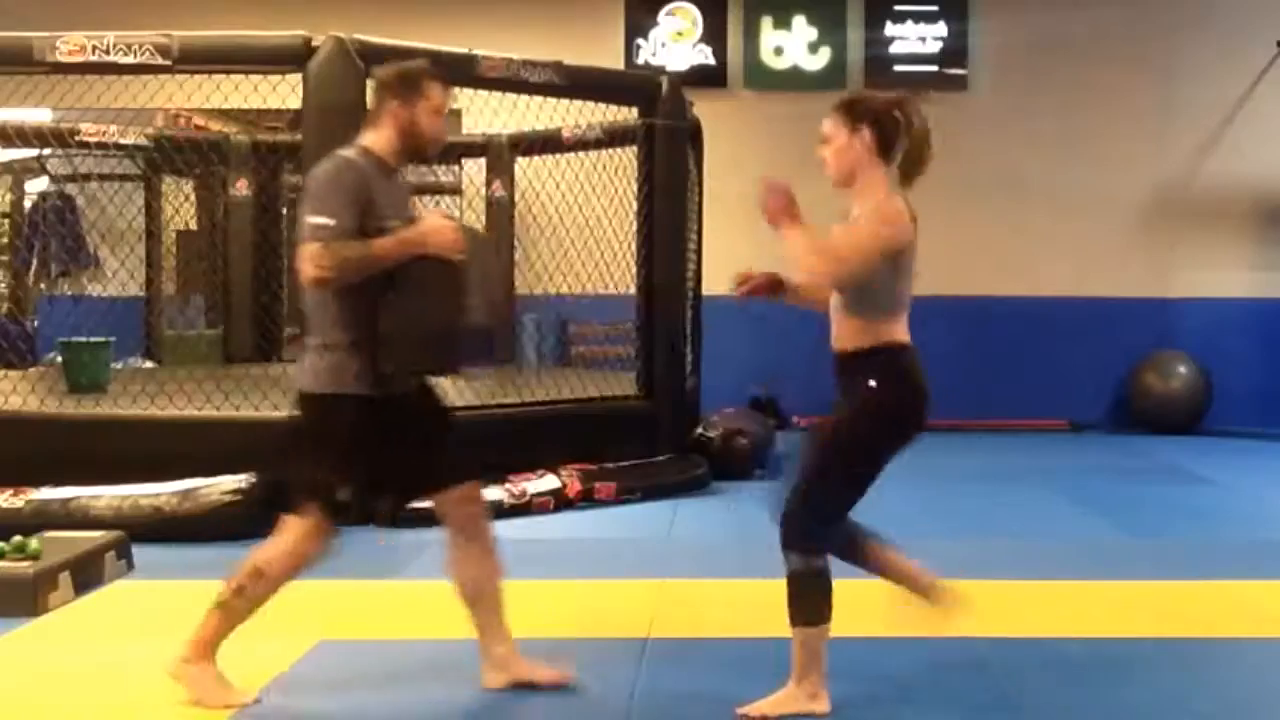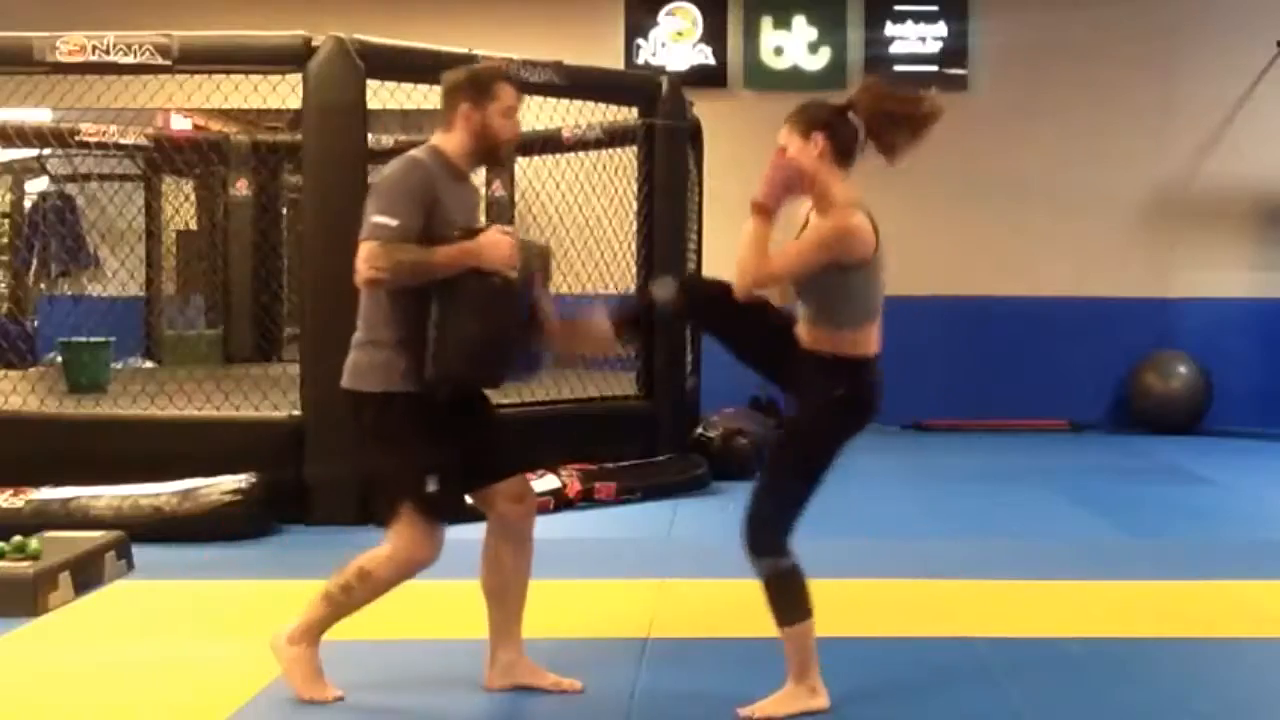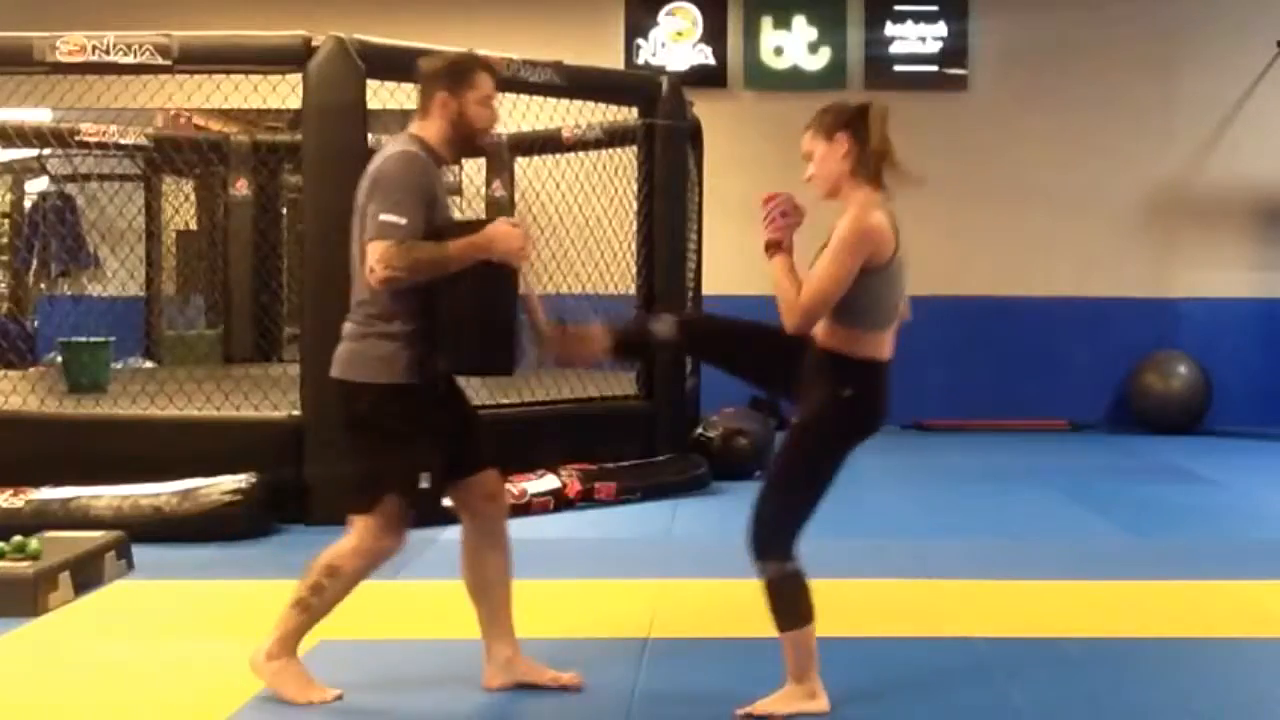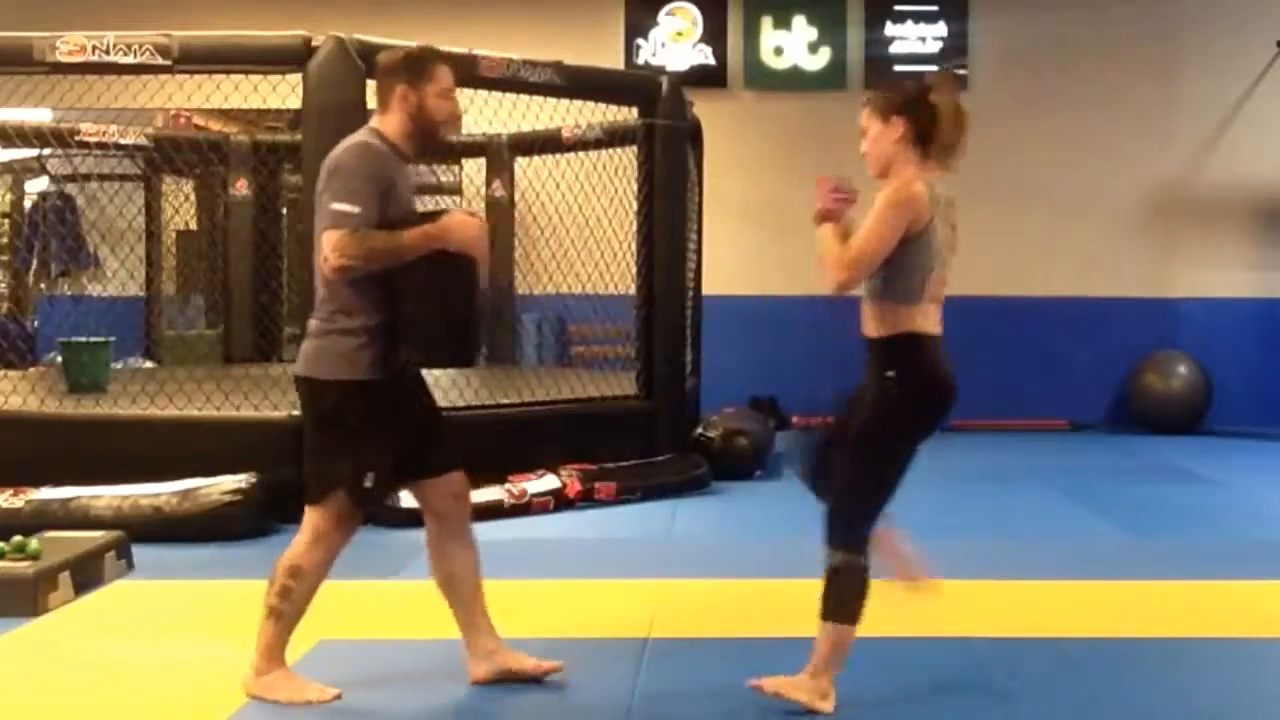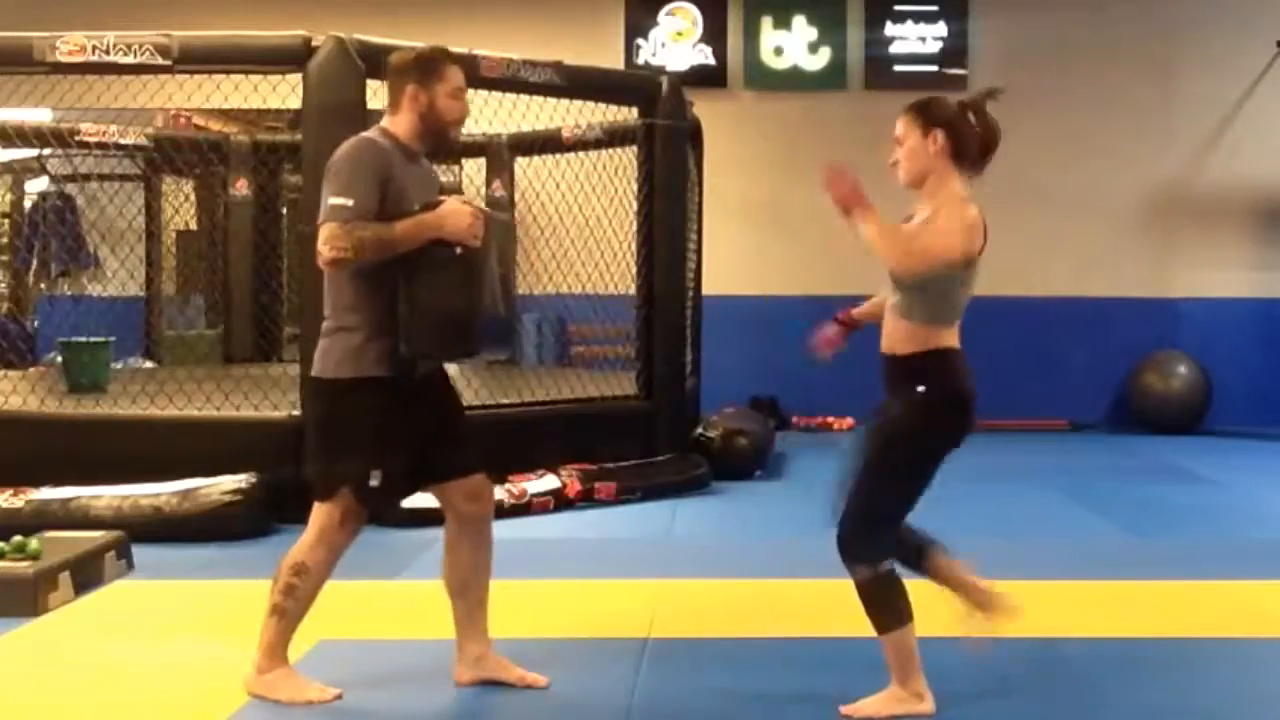
dt=0.2s
person 1, frame 1
left shoulder: (392, 182)
right shoulder: (341, 174)
right elbow: (316, 268)
left wrist: (434, 255)
right wrist: (412, 240)
left hip: (395, 380)
right hip: (343, 386)
left knee: (466, 509)
right knee: (305, 537)
left ankle: (500, 657)
right ankle: (197, 658)
person 1, frame 2
left shoulder: (463, 186)
right shoulder: (411, 175)
right elbow: (372, 268)
left wrist: (530, 313)
right wrist: (472, 252)
left hip: (447, 379)
right hip: (392, 384)
left knee: (513, 506)
right knee: (414, 544)
left ankle: (507, 659)
right ankle: (303, 637)
person 1, frame 3
left shoulder: (429, 168)
right shoulder: (403, 167)
right elbow: (385, 268)
left wrist: (488, 257)
right wrist: (482, 245)
left hip: (423, 370)
right hip: (381, 375)
left knee: (486, 500)
right knee: (377, 533)
left ankle: (503, 657)
right ankle: (280, 653)
person 1, frame 4
left shoulder: (393, 163)
right shoulder: (360, 159)
right elbow: (339, 256)
left wrist: (446, 244)
right wrist: (438, 233)
left hip: (389, 368)
right hip: (346, 373)
left knee: (450, 502)
right knee: (328, 525)
left ankle: (484, 649)
right ankle: (266, 666)
person 1, frame 5
left shoulder: (420, 167)
right shoulder: (363, 156)
right elbow: (334, 248)
left wrist: (453, 237)
right wrist: (432, 223)
left hip: (415, 368)
right hip: (359, 373)
left knee: (472, 501)
right knee: (334, 523)
left ankle: (474, 654)
right ankle: (269, 666)
person 2, frame 1
left shoulder: (885, 210)
right shoulder: (867, 212)
left elbow: (825, 273)
right elbow: (825, 291)
left wrist: (788, 217)
right wrist: (779, 283)
left hip: (885, 390)
right hip: (875, 386)
left knee: (800, 525)
right knee: (813, 521)
right ankle: (919, 582)
person 2, frame 2
left shoulder: (842, 222)
right shoulder: (824, 208)
left elbow: (753, 274)
left wrist: (764, 205)
left hip: (835, 388)
right hip: (810, 356)
left knee: (764, 532)
right knee: (686, 293)
person 2, frame 3
left shoulder: (864, 223)
right shoulder: (864, 215)
left elbow: (796, 317)
right elbow: (899, 312)
left wrist: (778, 245)
left hip: (848, 394)
right hip: (817, 366)
left knee: (770, 537)
right knee: (688, 330)
right ankle: (587, 343)
person 2, frame 4
left shoulder: (904, 194)
right shoulder: (931, 199)
left elbow: (841, 275)
left wrist: (828, 219)
left hip: (903, 378)
right hip: (908, 365)
left knee: (846, 525)
right knee: (828, 470)
person 2, frame 5
left shoulder: (960, 217)
right shoulder: (929, 214)
left elbow: (904, 263)
left wrist: (856, 206)
right wrist: (852, 318)
left hip: (930, 396)
right hip: (911, 388)
left knee: (859, 538)
right knee: (877, 530)
right ankle: (979, 592)
